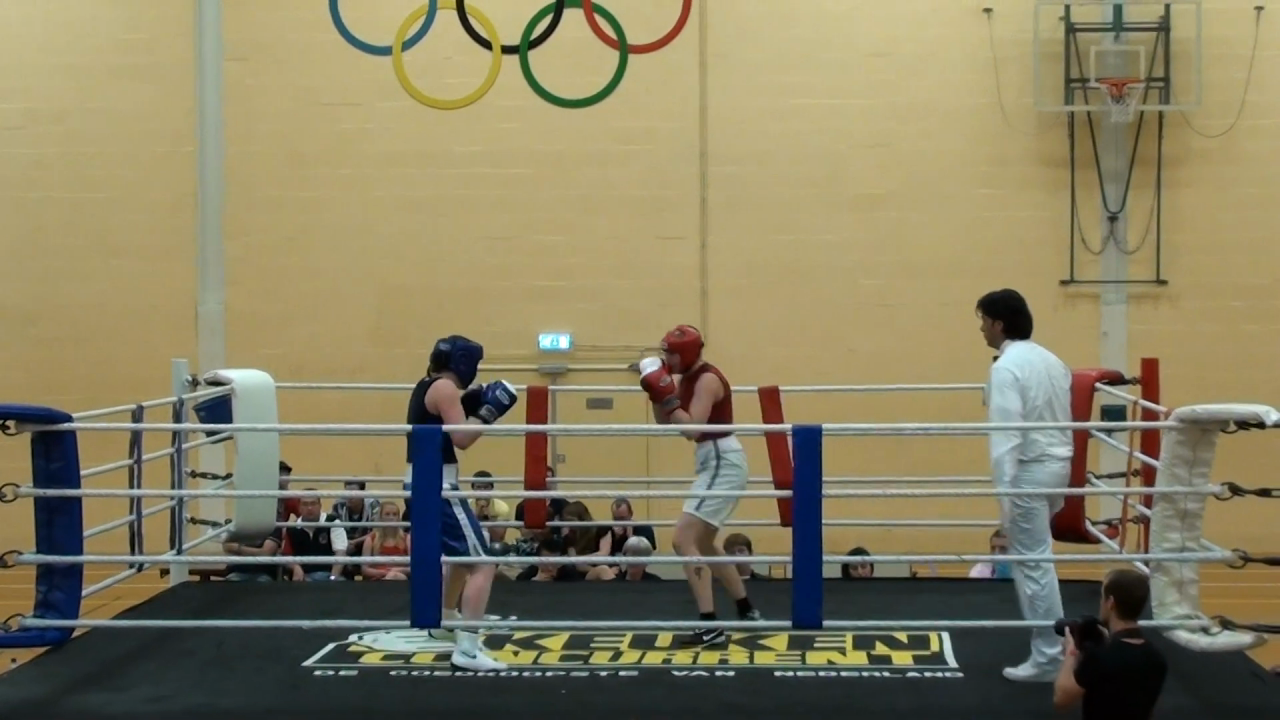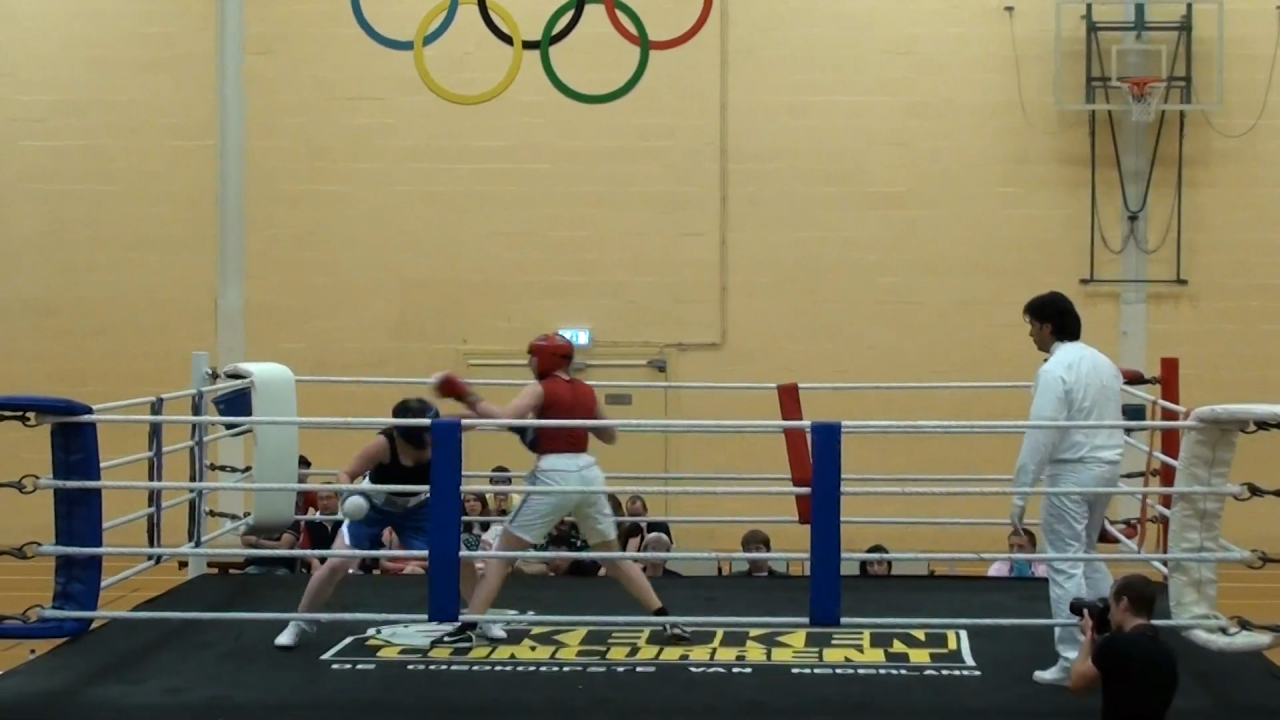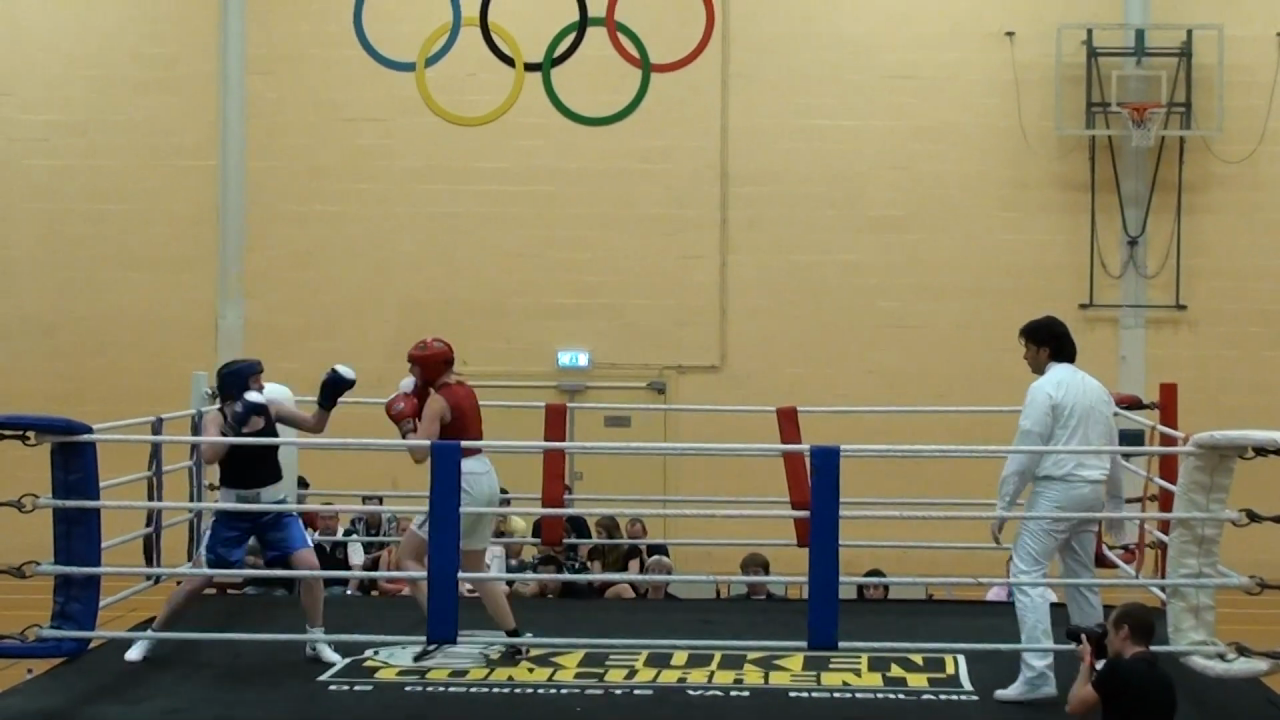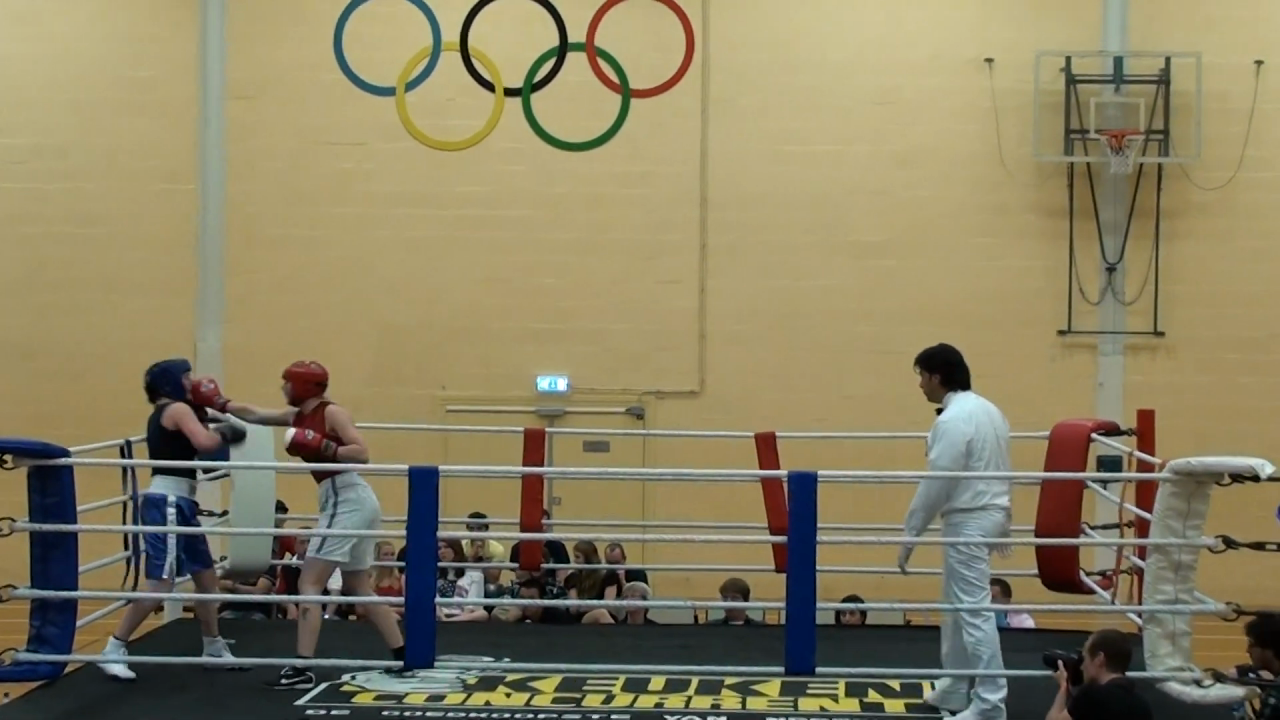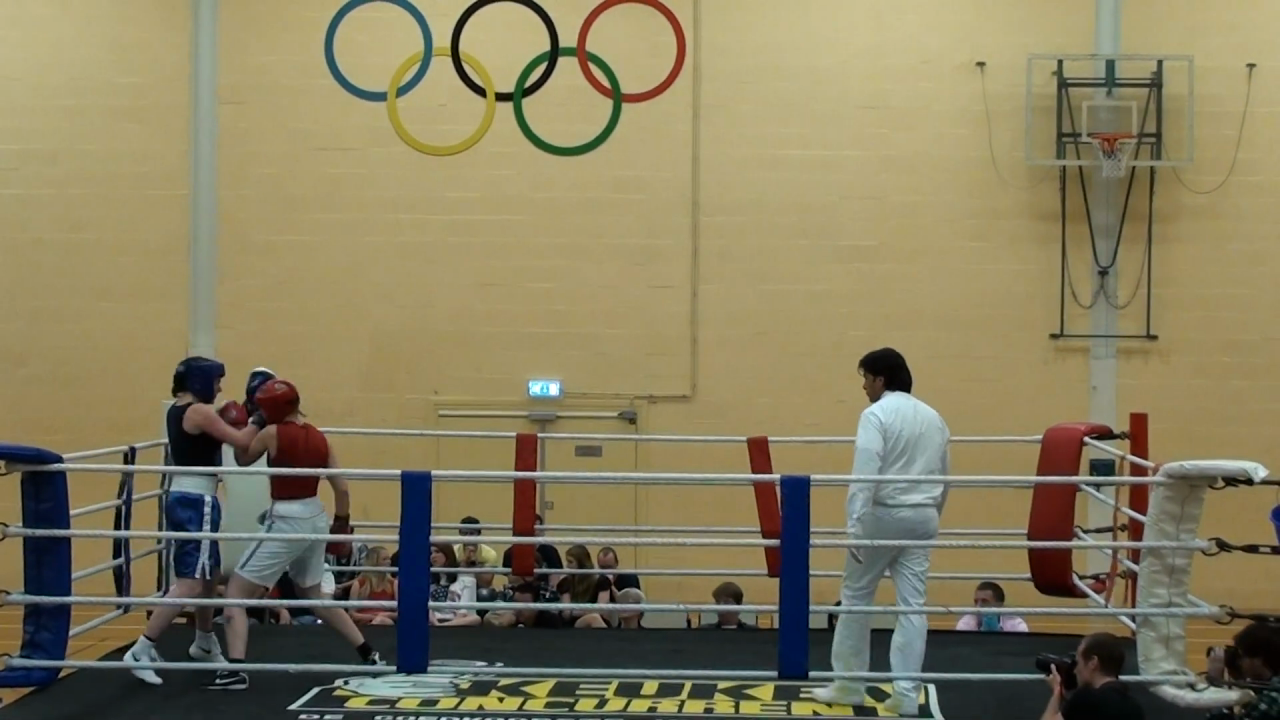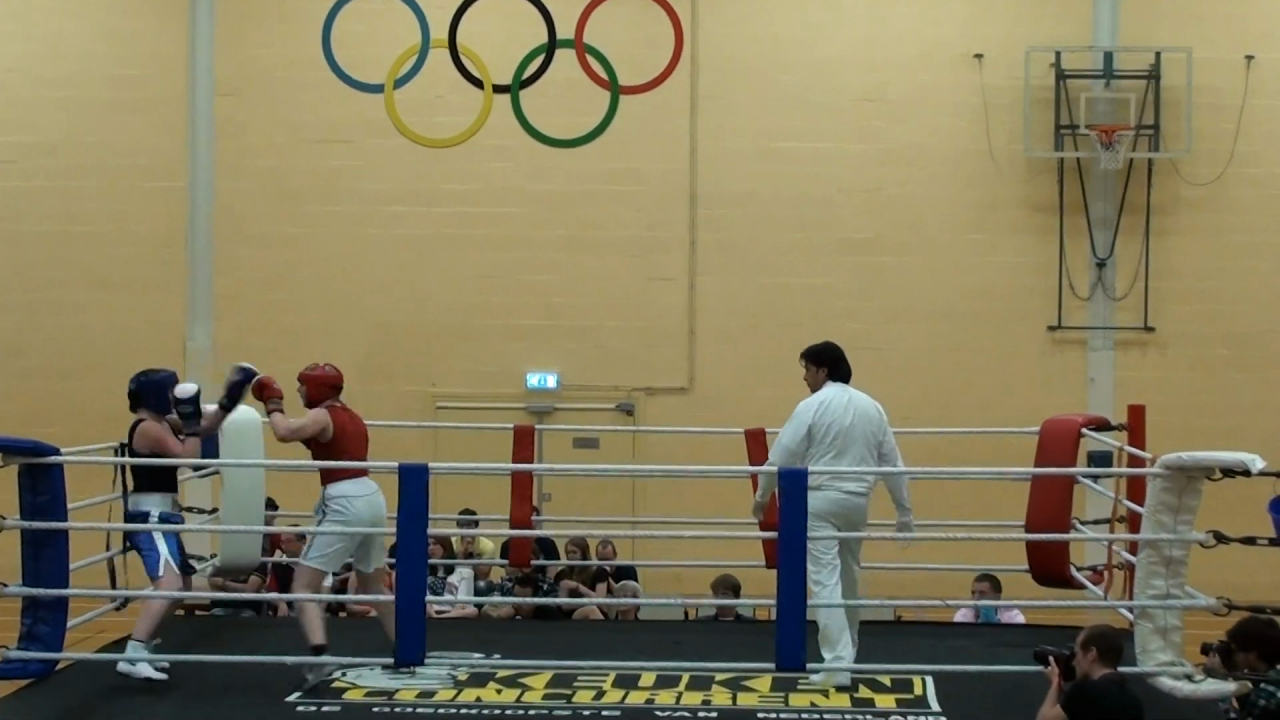
dt=0.7s
person 1, frame 1
left shoulder: (1007, 367)
right shoulder: (1053, 362)
left elbow: (1006, 434)
left wrist: (1005, 490)
left hip: (1031, 473)
right hip: (1058, 468)
left knee: (1034, 564)
right knee: (1036, 559)
left ankle: (1050, 658)
right ankle: (1056, 642)
person 1, frame 2
left shoulder: (1055, 370)
right shoulder: (1104, 364)
left elbow: (1040, 438)
left wrist: (1021, 494)
left hip: (1072, 474)
right hip: (1106, 470)
left knee: (1065, 567)
right knee: (1088, 559)
left ankle: (1074, 662)
person 1, frame 3
left shoulder: (1045, 388)
right shoulder: (1096, 389)
left elbow: (1025, 451)
right elbow: (1108, 448)
left wrist: (1004, 505)
right wrist: (1114, 503)
left hip: (1056, 492)
right hip: (1091, 491)
left knee: (1026, 577)
right knee: (1082, 580)
left ankle: (1036, 676)
person 1, frame 4
left shoulder: (952, 421)
right shoulder: (990, 411)
left elbow: (935, 486)
right elbow: (1002, 471)
left wrist: (910, 537)
right wrist: (1002, 520)
left hip: (968, 521)
right hip: (991, 515)
left knee: (973, 611)
right knee: (959, 604)
right ankle: (954, 687)
person 1, frame 5
left shoulder: (877, 414)
right shoulder: (933, 418)
left elbow: (864, 475)
right elbow: (943, 478)
left wrist: (854, 527)
left hip: (885, 515)
right hip: (923, 518)
left knee: (855, 595)
right knee: (912, 605)
left ankle: (848, 684)
right ankle: (907, 693)
person 1, frame 6
left shoulder: (811, 407)
right shoulder: (872, 407)
left elbow: (781, 459)
right elbow: (892, 464)
left wrist: (761, 496)
right wrist: (904, 512)
left hip: (819, 500)
right hip: (856, 501)
left knee: (826, 581)
right knee: (848, 577)
left ankle: (837, 666)
right ankle: (845, 655)
person 2, frame 1
left shoulder: (708, 379)
right shoulder: (686, 378)
left elbow: (691, 427)
right elbow: (661, 419)
left wrist: (665, 393)
right wrist: (658, 391)
left hip: (723, 465)
right hip: (719, 466)
left knee: (684, 542)
right knee: (704, 544)
left ankle: (712, 624)
right ankle: (745, 609)
person 2, frame 2
left shoulder: (539, 389)
right shoulder: (586, 392)
left elbow: (503, 415)
right elbow: (610, 437)
left wrist: (467, 396)
left hip: (554, 479)
right hip: (588, 476)
left knee: (502, 554)
right knee: (614, 559)
left ankle: (467, 629)
right ankle: (667, 621)
person 2, frame 3
left shoulder: (437, 399)
right shoulder: (465, 390)
left elbow: (420, 453)
left wrist: (405, 421)
left hip: (462, 484)
right hip: (485, 479)
left knee: (408, 555)
right knee: (474, 569)
right ankle: (515, 640)
person 2, frame 4
left shoulder: (332, 412)
right shoulder: (301, 415)
left elbow: (362, 454)
right elbow: (258, 414)
left wrist: (323, 447)
right wrist: (219, 403)
left hip: (348, 500)
right hip: (356, 502)
left knee: (310, 585)
right knee: (359, 589)
left ankle: (302, 669)
right ankle: (404, 657)
person 2, frame 5
left shoulder: (274, 433)
right shoulder: (319, 438)
left elbow: (242, 460)
right elbow: (342, 488)
right wrist: (342, 521)
left hip: (287, 524)
right hip: (313, 522)
left knee: (234, 594)
right knee: (312, 597)
left ankle: (235, 670)
right ankle: (367, 653)
person 2, frame 6
left shoulder: (321, 416)
right shoulder: (354, 419)
left elbow: (282, 432)
left wrist: (273, 403)
right wrist: (312, 440)
left hip: (343, 507)
right hip: (371, 500)
left knee: (303, 588)
right knee: (373, 589)
left ankle: (319, 656)
person 3, frame 1
left shoulder: (427, 387)
right shoulder: (443, 388)
right elbow: (461, 439)
left wrist: (468, 406)
right wrist: (490, 409)
left knee: (464, 557)
right knee: (481, 567)
left ankle: (443, 618)
right ankle: (467, 649)
person 3, frame 2
left shoulder: (431, 434)
right shoulder: (383, 443)
right elbow: (345, 474)
left hip: (414, 507)
right hip: (374, 506)
right knee: (336, 565)
right ankle: (299, 625)
person 3, frame 3
left shoulder: (270, 408)
right shoulder: (216, 418)
left elbow: (314, 427)
right elbow: (207, 455)
left wrist: (330, 398)
right wrist: (237, 424)
left hip: (275, 507)
right hip: (232, 511)
left knee: (309, 566)
right knee: (197, 581)
left ankle: (317, 641)
right ankle: (151, 637)
person 3, frame 4
left shoulder: (162, 415)
right shoulder: (177, 410)
left elbow: (188, 444)
right elbow: (205, 444)
left wrist: (200, 413)
right wrist: (225, 433)
left hip: (178, 504)
right hip: (167, 504)
left knee: (207, 578)
right knee: (160, 585)
left ankle: (214, 649)
right ankle: (113, 651)
person 3, frame 5
left shoulder: (176, 410)
right shoulder: (200, 411)
right elbow: (243, 442)
left wrist: (234, 417)
right wrist: (261, 415)
left hip: (182, 498)
right hip: (193, 502)
left knee: (208, 578)
right knee: (190, 584)
left ankle: (205, 646)
right ankle: (141, 652)
person 3, frame 6
left shoulder: (160, 423)
right shoulder: (150, 428)
left elbow: (202, 429)
right elbow: (187, 457)
left wrist: (229, 400)
right wrist: (192, 423)
left hip: (161, 516)
right hip: (150, 519)
left knee: (182, 584)
right knee: (170, 585)
left ankle: (143, 649)
right ankle: (133, 656)
